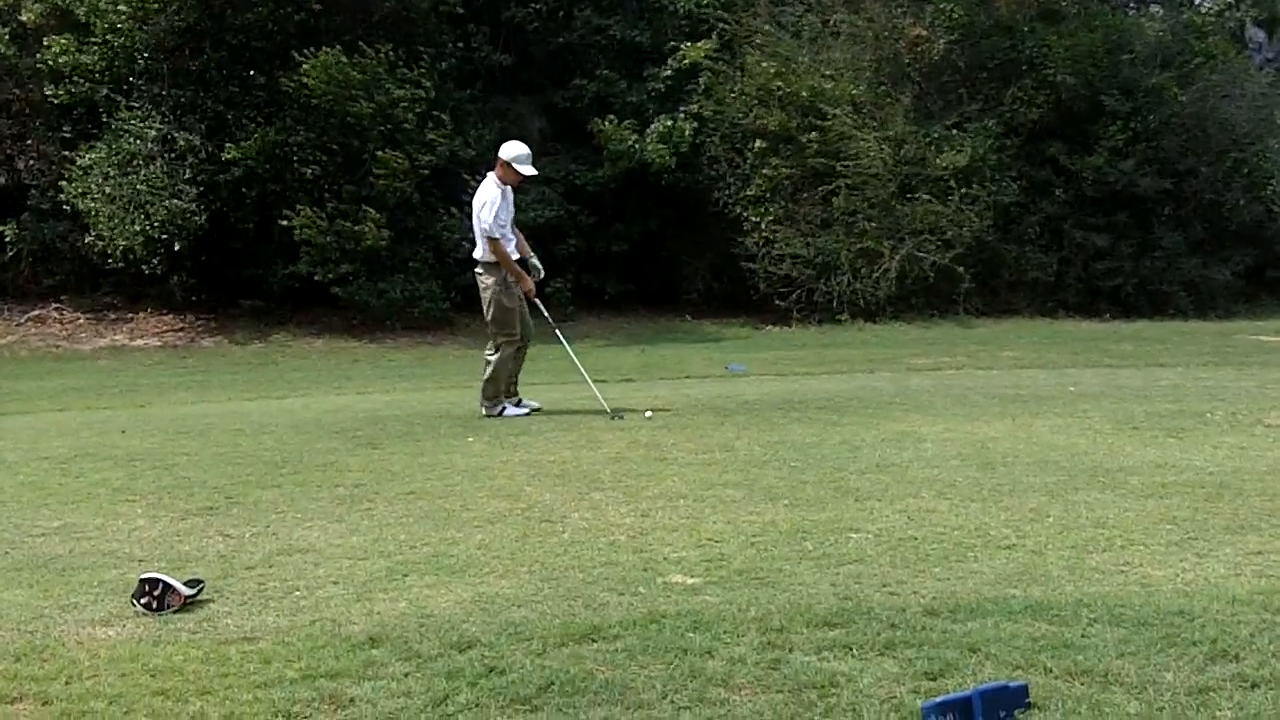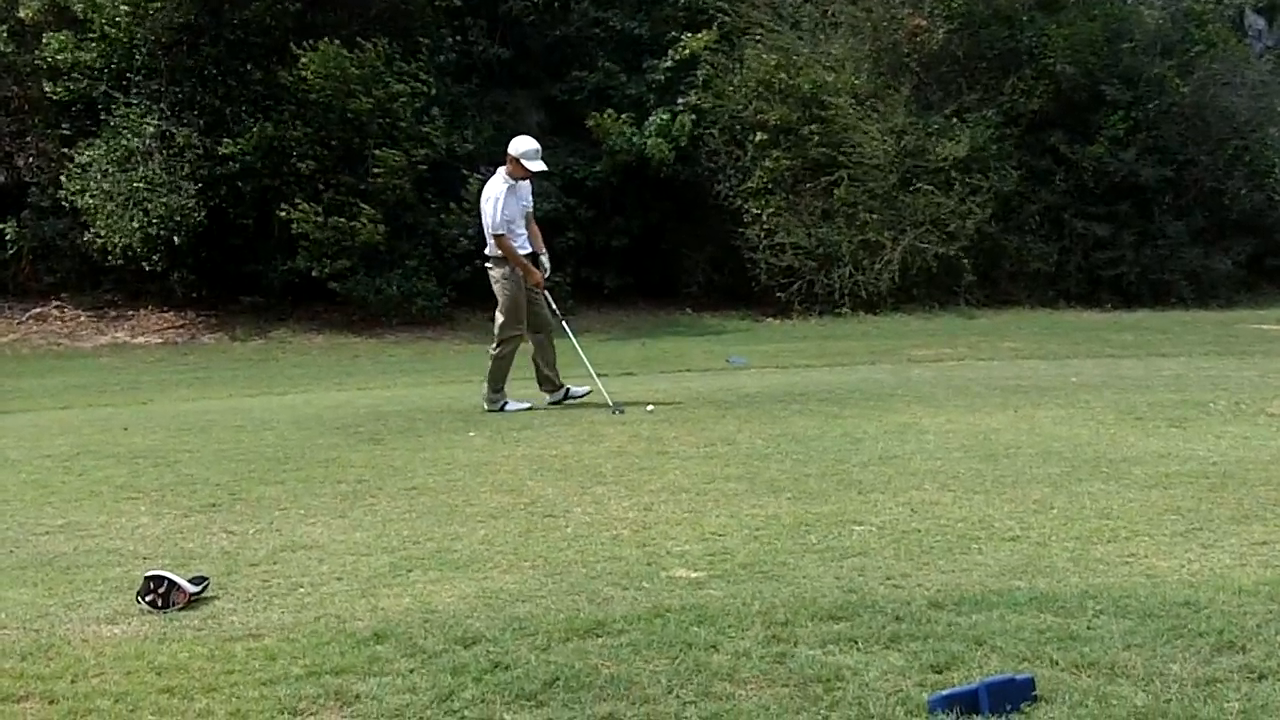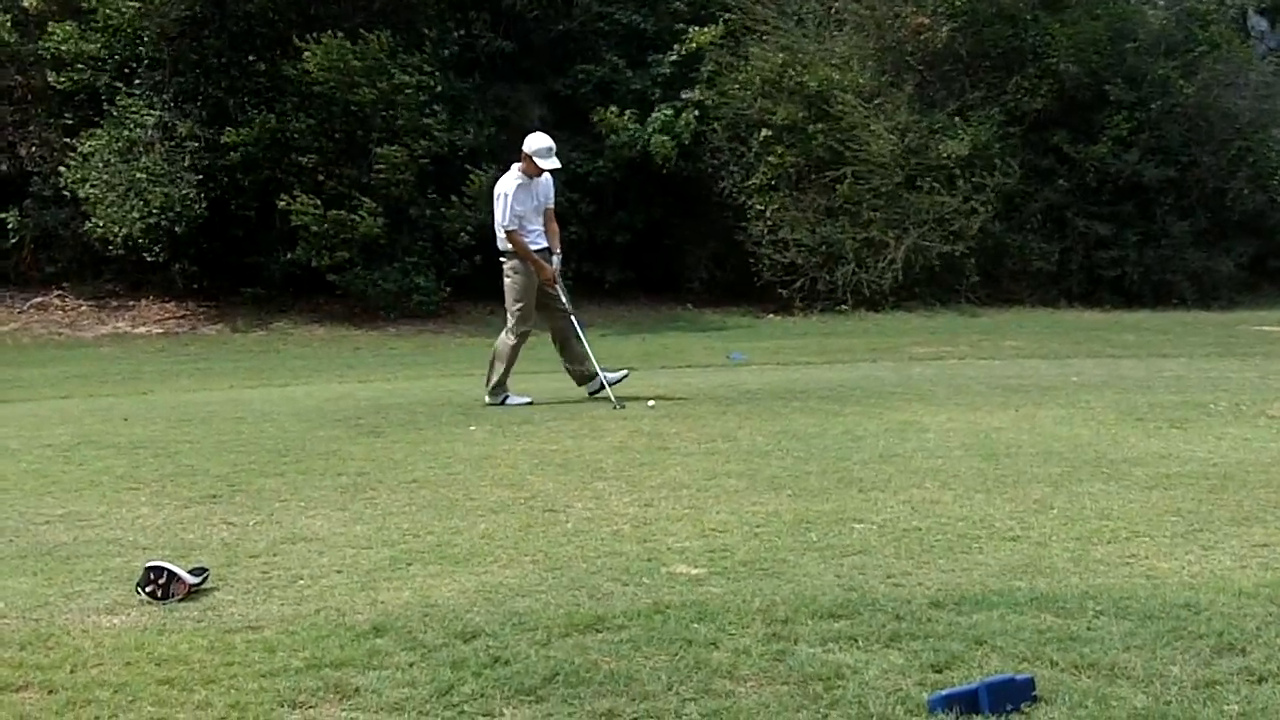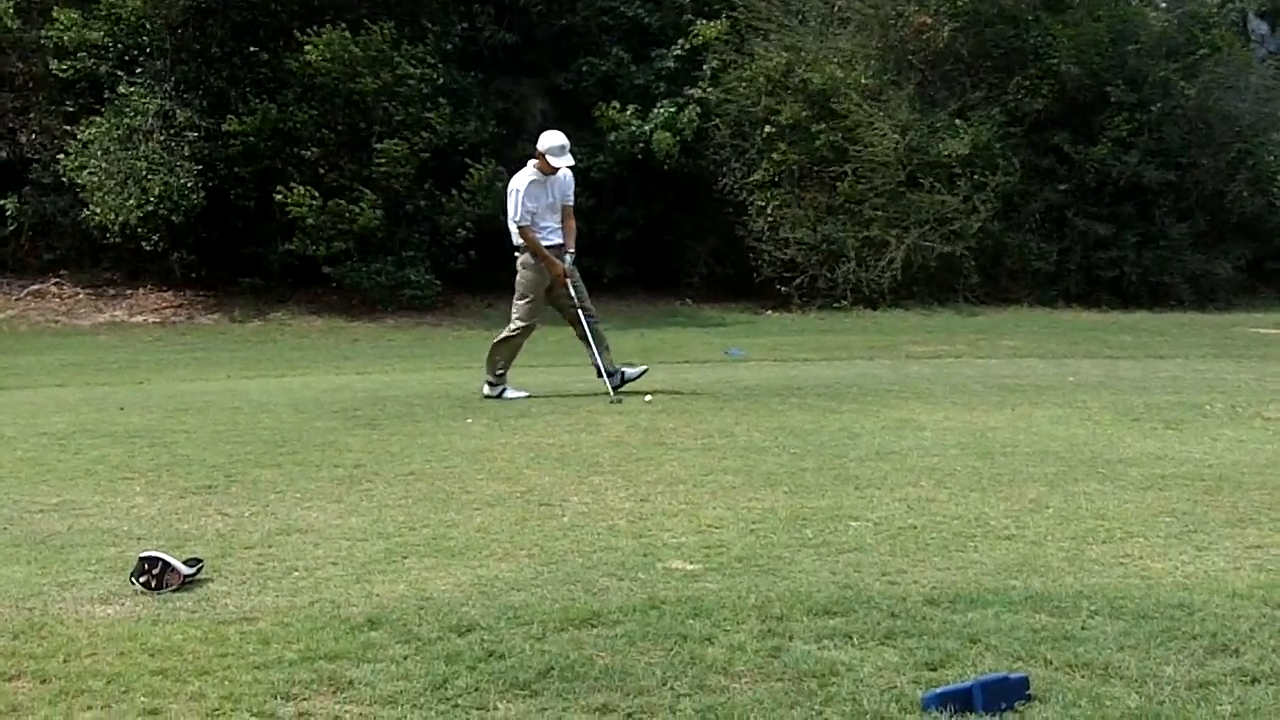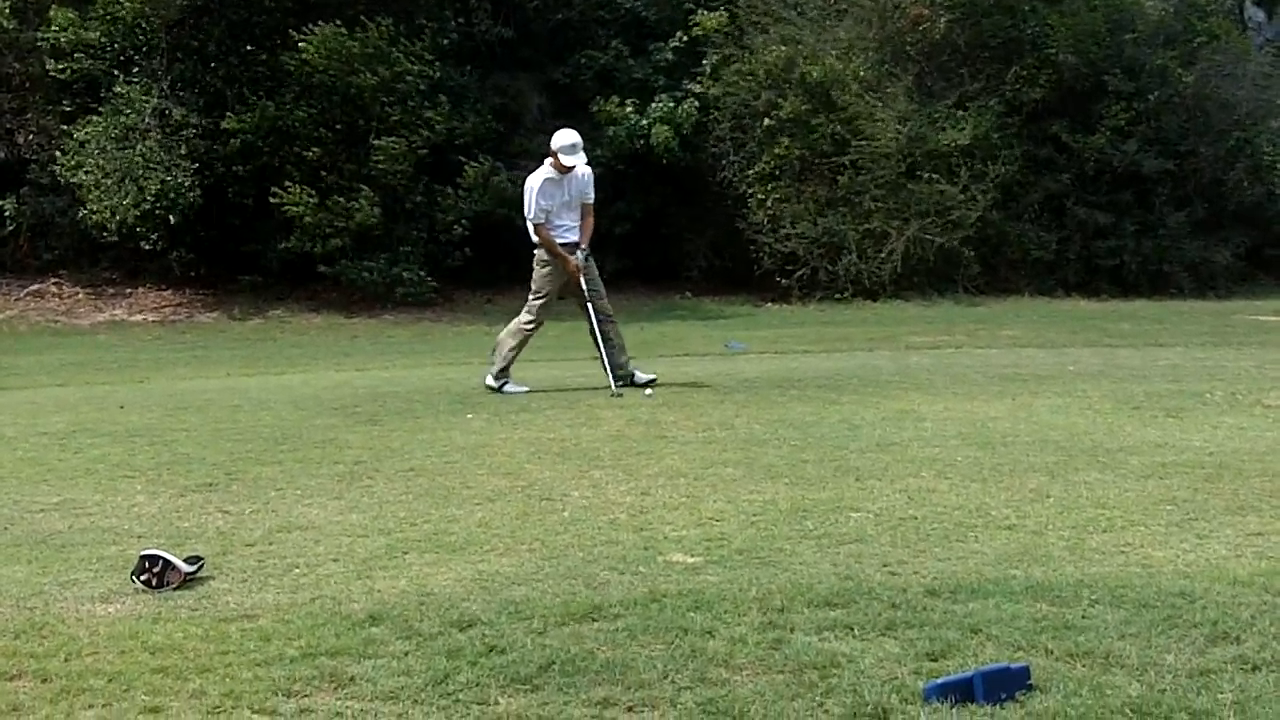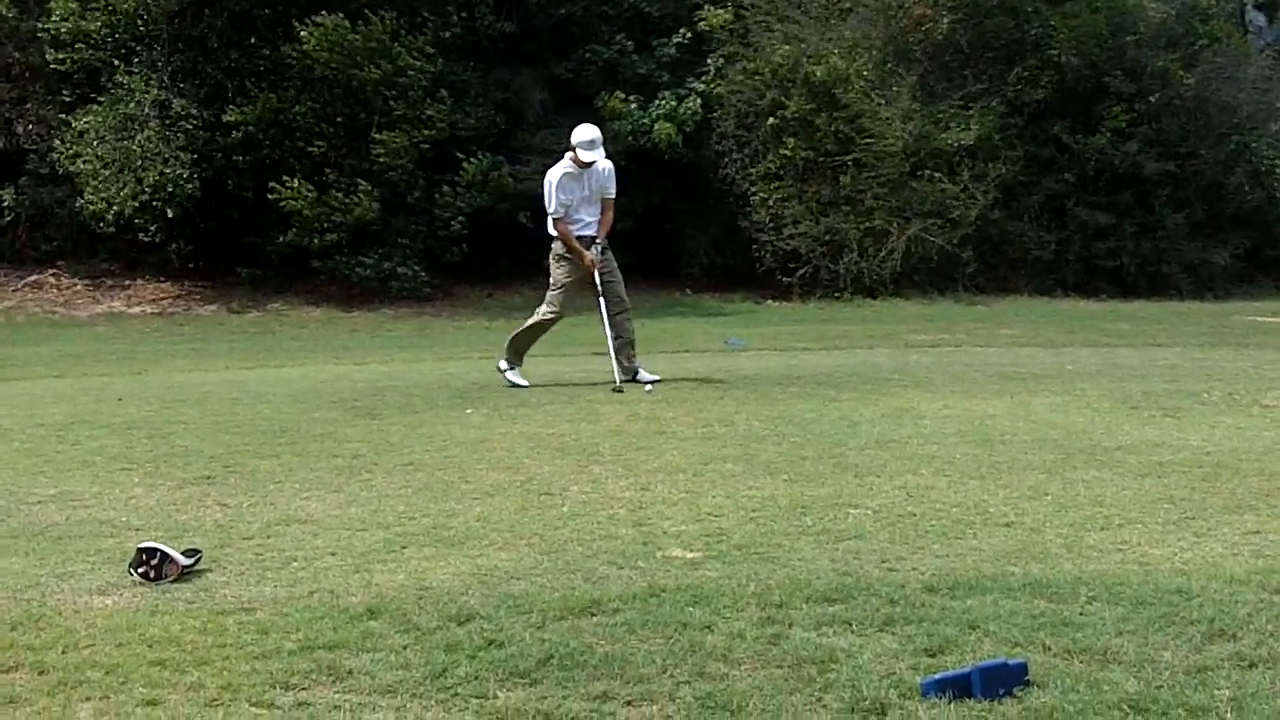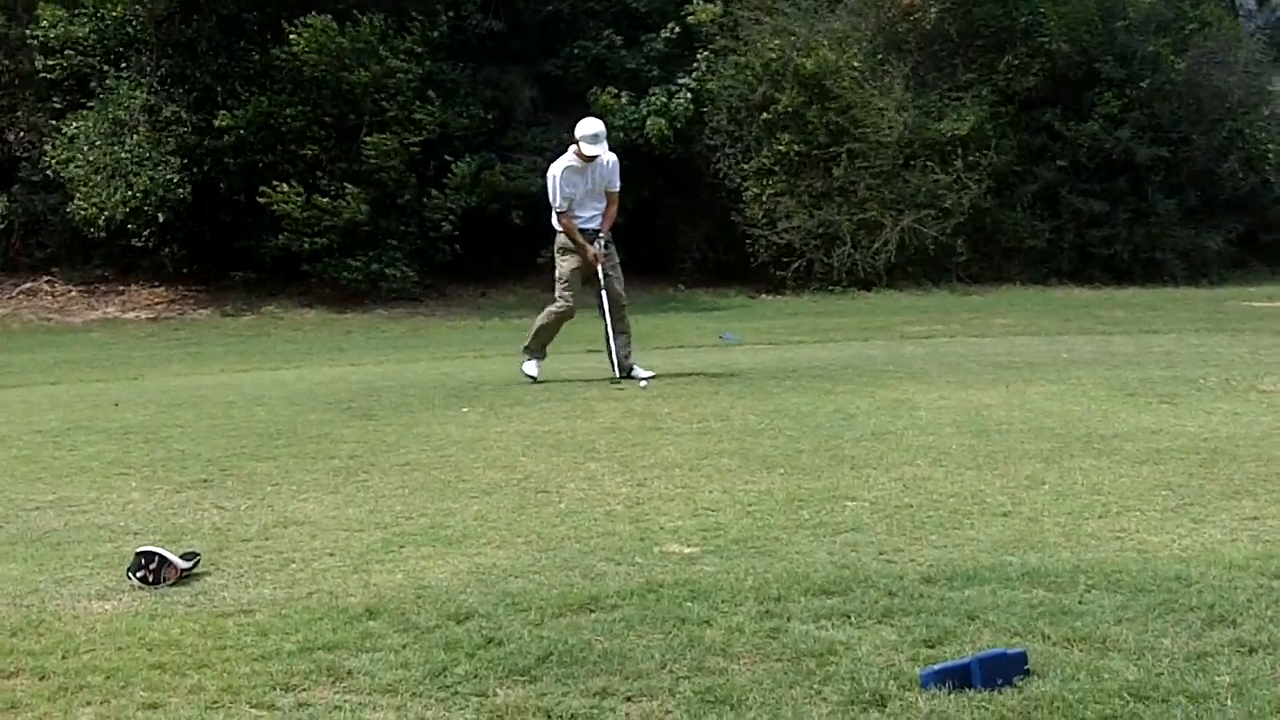
dt=0.1s
person 1, frame 1
left shoulder: (504, 190)
right shoulder: (490, 195)
right elbow: (494, 245)
left wrist: (530, 257)
right wrist: (522, 277)
left hip: (504, 272)
right hip: (495, 272)
left knee: (523, 332)
right knee: (505, 338)
left ankle: (508, 396)
right ankle: (493, 403)
person 1, frame 2
left shoulder: (524, 185)
right shoulder: (496, 191)
right elbow: (500, 240)
left wrist: (542, 254)
right wrist: (529, 270)
left hip: (526, 264)
right hip: (507, 267)
left knee: (543, 325)
right knee: (511, 332)
left ankle: (554, 388)
right ankle: (494, 397)
person 1, frame 3
left shoulder: (545, 180)
right shoulder: (508, 187)
right elbow: (512, 236)
left wrist: (555, 253)
right wrist: (540, 266)
left hip: (541, 259)
right hip: (520, 262)
left knee: (563, 319)
right knee: (518, 327)
left ankle: (589, 378)
right ankle: (496, 391)
person 1, frame 4
left shoulder: (565, 177)
right shoulder: (522, 184)
left elbow: (568, 218)
right elbow: (524, 231)
left wrist: (568, 253)
right wrist: (553, 262)
left hip: (562, 255)
right hip: (534, 258)
left knee: (583, 313)
right knee: (523, 320)
left ankle: (612, 372)
right ankle: (494, 382)
person 1, frame 5
left shoulder: (585, 174)
right shoulder: (537, 182)
left elbow: (588, 215)
right elbow: (539, 229)
left wrist: (582, 248)
right wrist: (565, 259)
left hip: (577, 252)
right hip: (551, 254)
left knee: (601, 311)
right knee: (533, 316)
left ankle: (622, 371)
right ankle: (497, 375)
person 1, frame 6
left shoulder: (606, 168)
right shoulder: (556, 176)
left elbow: (608, 210)
right elbow: (558, 222)
left wrist: (599, 242)
right wrist: (581, 253)
left hip: (597, 244)
right hip: (567, 247)
left knee: (619, 305)
right knee: (552, 309)
left ankle: (629, 367)
right ankle: (511, 360)
person 1, frame 7
left shoulder: (610, 161)
right shoulder: (559, 170)
left elbow: (612, 203)
right elbow: (563, 215)
left wrist: (602, 236)
right wrist: (585, 247)
left hip: (600, 238)
right hip: (571, 240)
left knee: (616, 301)
right knee: (565, 303)
left ankle: (625, 363)
right ankle: (533, 353)
